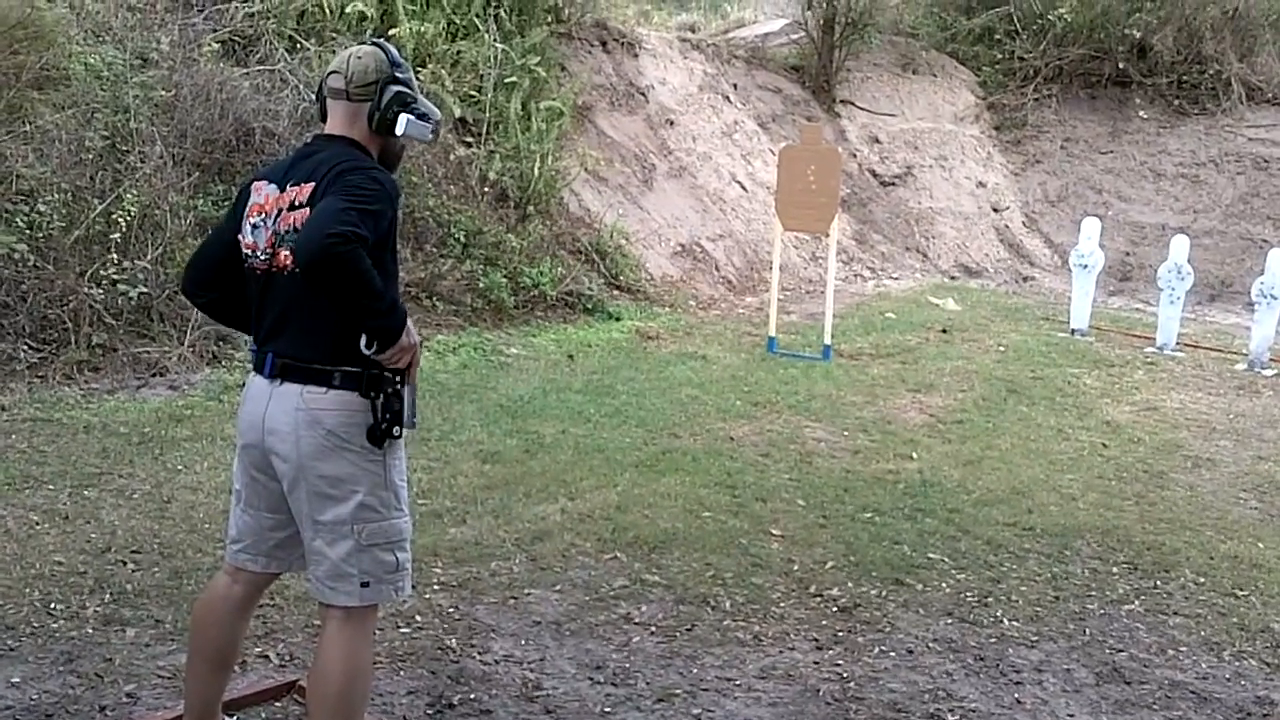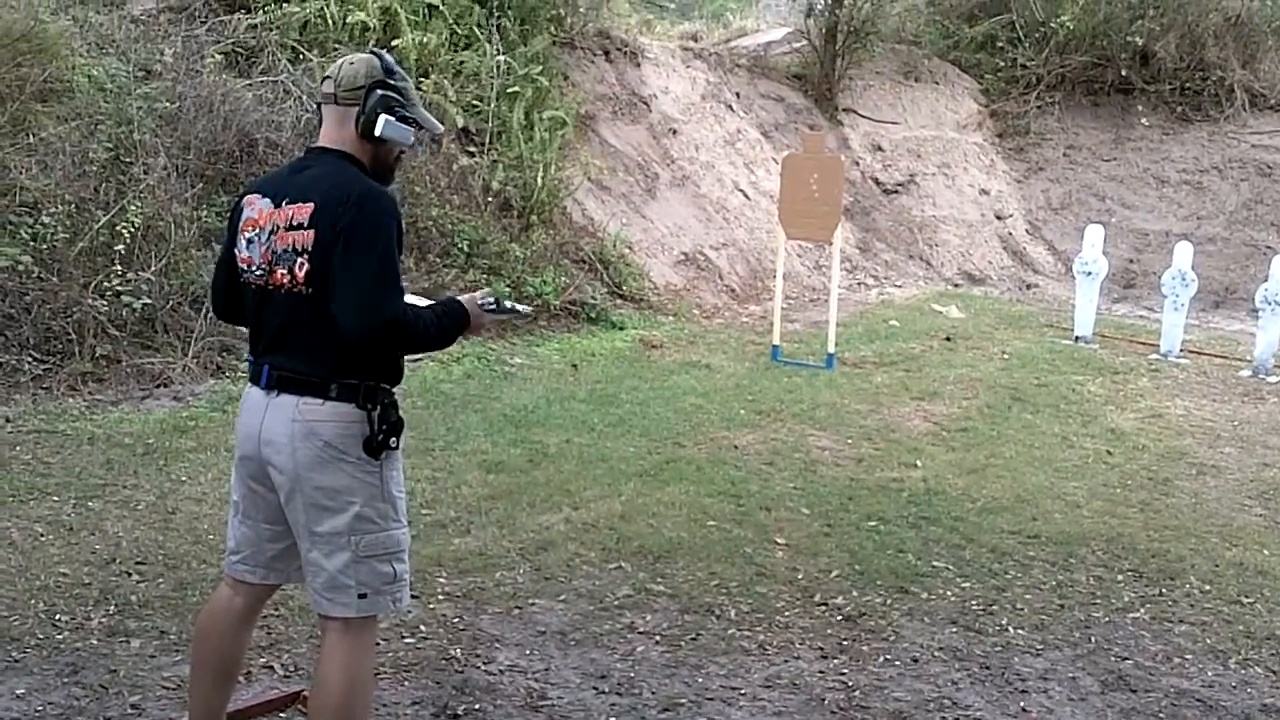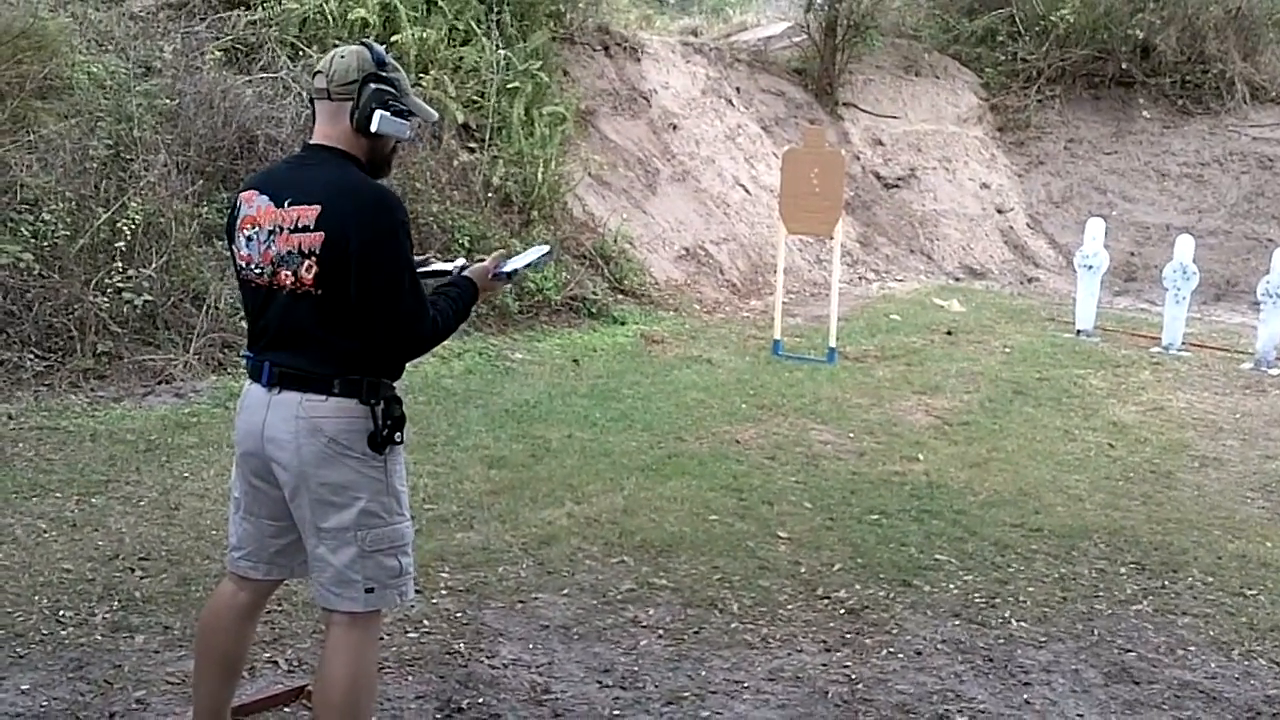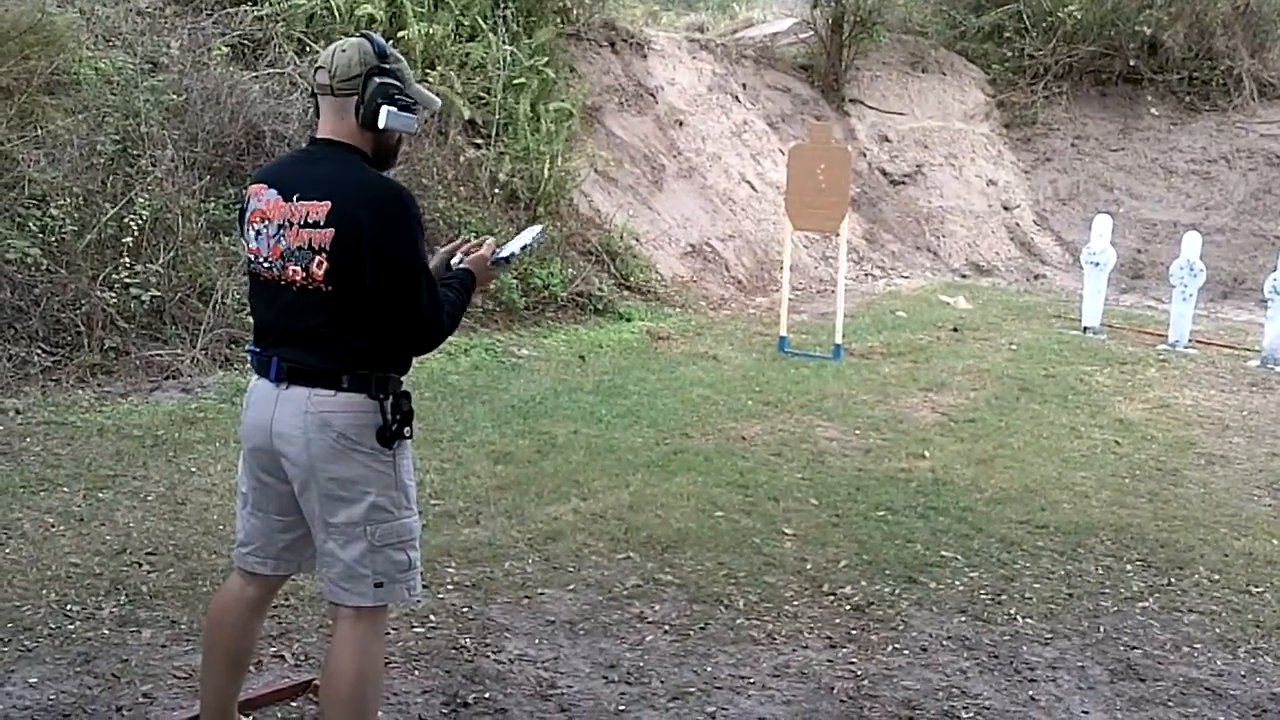
dt=0.3s
person 1, frame 1
left shoulder: (265, 182)
right shoulder: (365, 178)
left elbow: (203, 282)
right elbow: (326, 248)
right wrist: (390, 324)
left hip: (263, 398)
right hip: (336, 414)
left knee: (242, 571)
right knee: (350, 605)
person 1, frame 2
left shoulder: (259, 195)
right shoulder: (361, 202)
left elbow: (227, 303)
right elbow: (372, 325)
right wrist: (456, 314)
left hip: (261, 409)
right hip: (335, 426)
left knee: (243, 583)
right knee: (350, 615)
person 1, frame 3
left shoulder: (253, 193)
right shoulder: (369, 203)
right elbow: (405, 334)
right wrist: (467, 287)
left hip: (260, 406)
right hip: (339, 424)
left knee: (245, 579)
right knee: (355, 608)
person 1, frame 4
left shoulder: (263, 187)
right shoulder: (380, 199)
right elbow: (417, 331)
left wrist: (427, 268)
right wrist: (464, 278)
left hip: (268, 401)
right hip: (345, 418)
left knee: (253, 574)
right knee: (361, 606)
